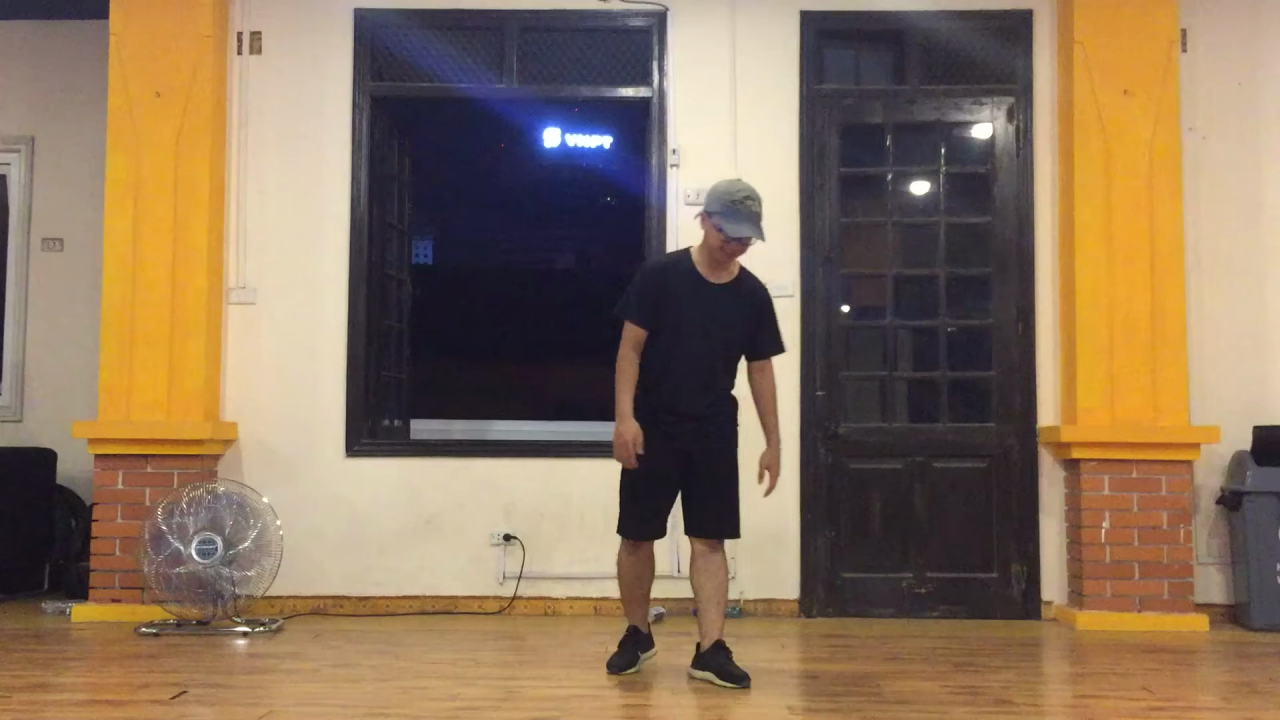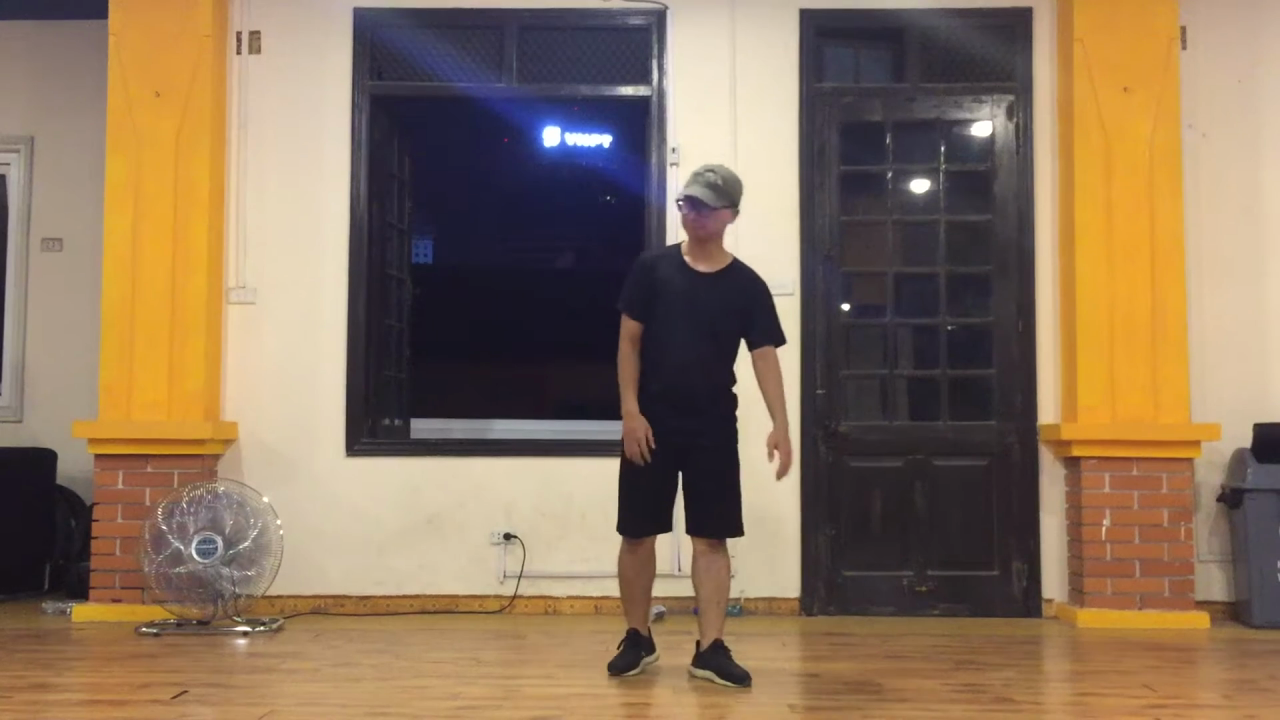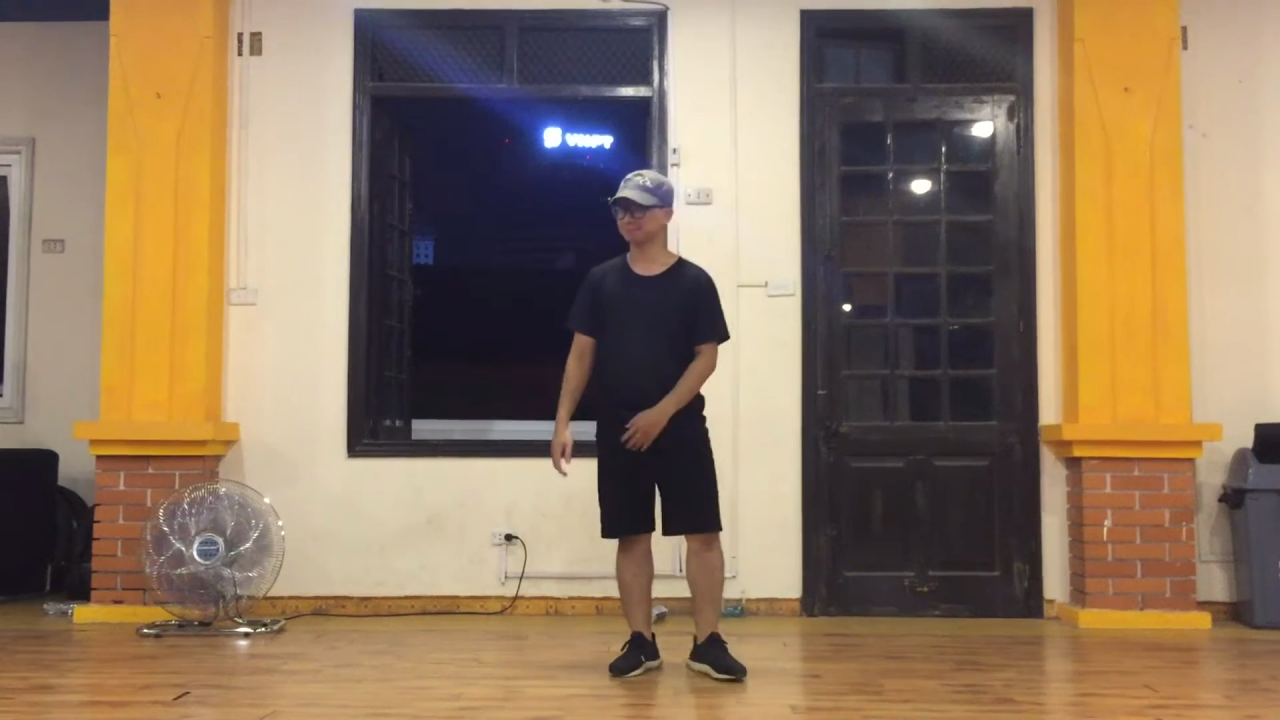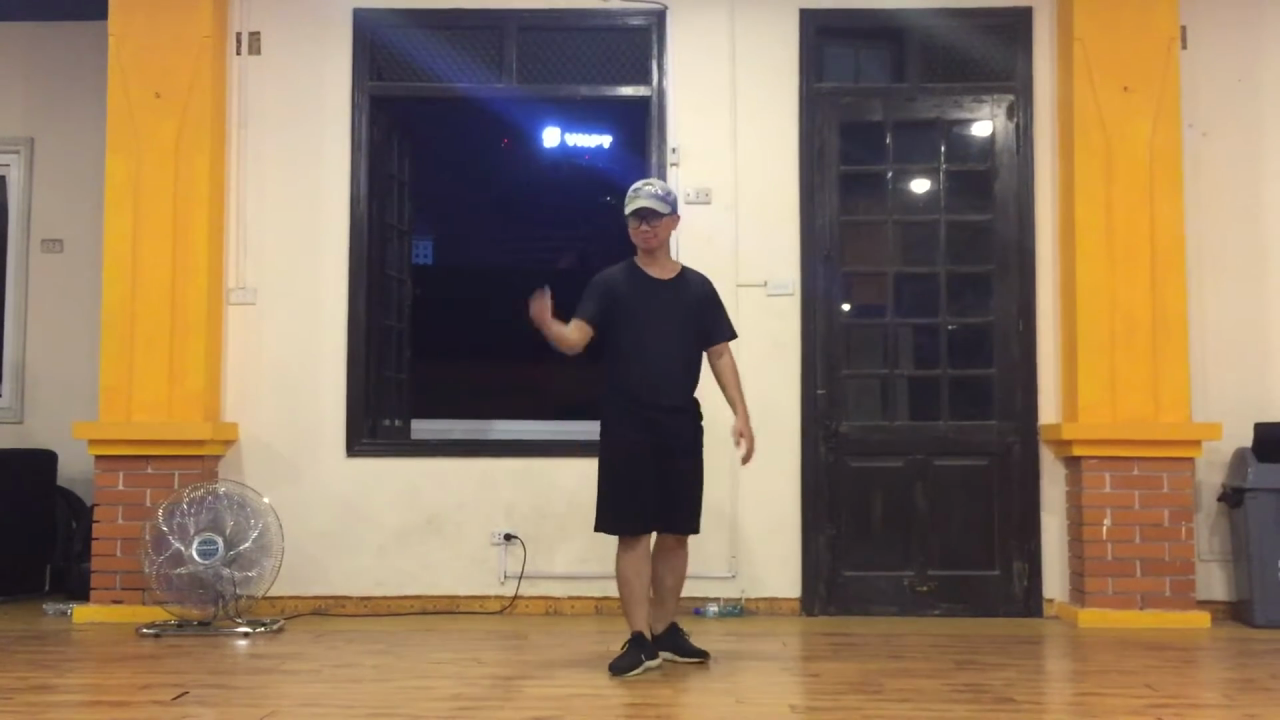
dt=0.5s
person 1, frame 1
left shoulder: (753, 294)
right shoulder: (660, 274)
left elbow: (760, 369)
right elbow: (630, 348)
left wrist: (772, 442)
right wrist: (625, 418)
left hip: (715, 432)
right hip: (654, 427)
left knee: (710, 538)
right knee: (638, 535)
left ankle: (710, 649)
right ankle: (636, 634)
person 1, frame 2
left shoulder: (747, 285)
right shoulder: (652, 267)
left elbow: (765, 357)
right elbow: (629, 342)
left wrist: (779, 427)
right wrist: (631, 412)
left hip: (712, 427)
right hip: (651, 424)
left knee: (712, 537)
right knee: (637, 533)
left ankle: (710, 649)
right ankle: (638, 637)
person 1, frame 3
left shoulder: (694, 282)
right shoulder: (602, 280)
left elbow: (705, 358)
right elbow: (582, 354)
left wrist: (662, 414)
right wrist: (562, 421)
left hip: (679, 426)
right hip: (618, 429)
left knee: (703, 533)
right knee: (631, 536)
left ankle: (707, 642)
right ankle: (641, 641)
person 1, frame 4
left shoulder: (698, 288)
right shoulder: (611, 283)
left elbow: (720, 354)
right elbow: (575, 338)
left wrist: (740, 413)
right wrist: (548, 326)
left hip: (682, 427)
right hip: (627, 427)
left knee: (675, 534)
right knee: (633, 533)
left ankle: (664, 630)
right ankle: (639, 639)
